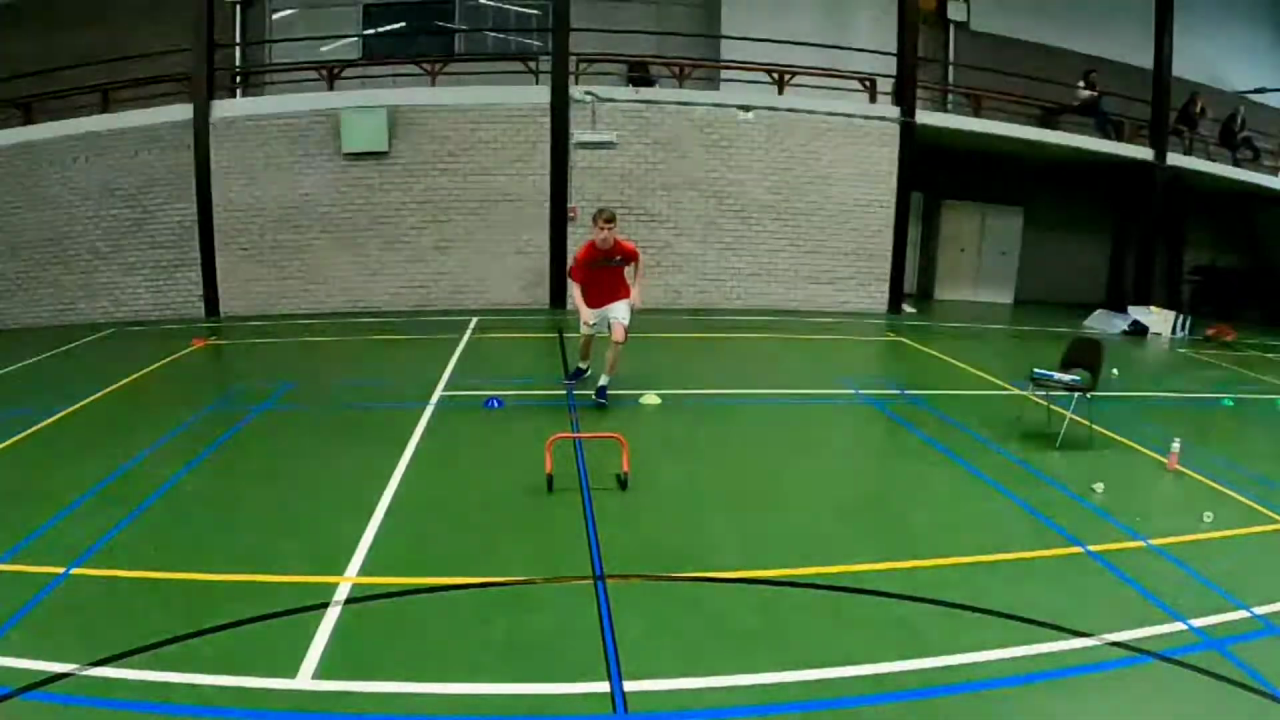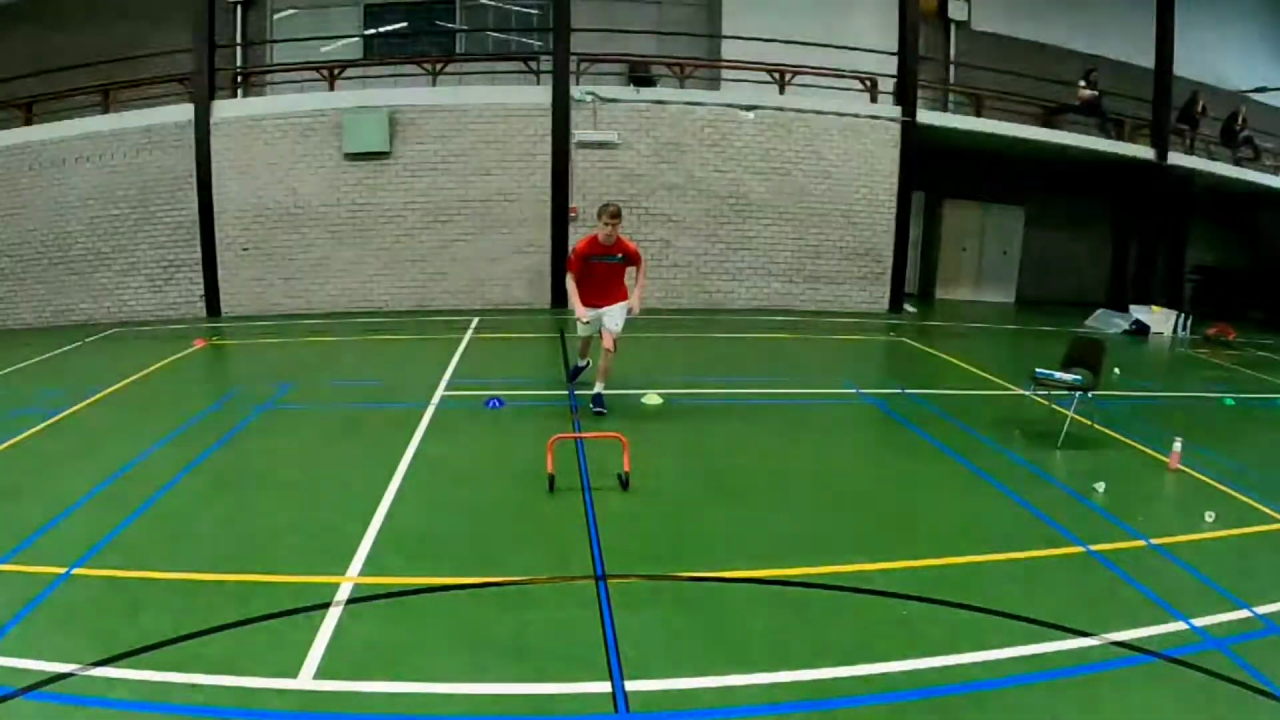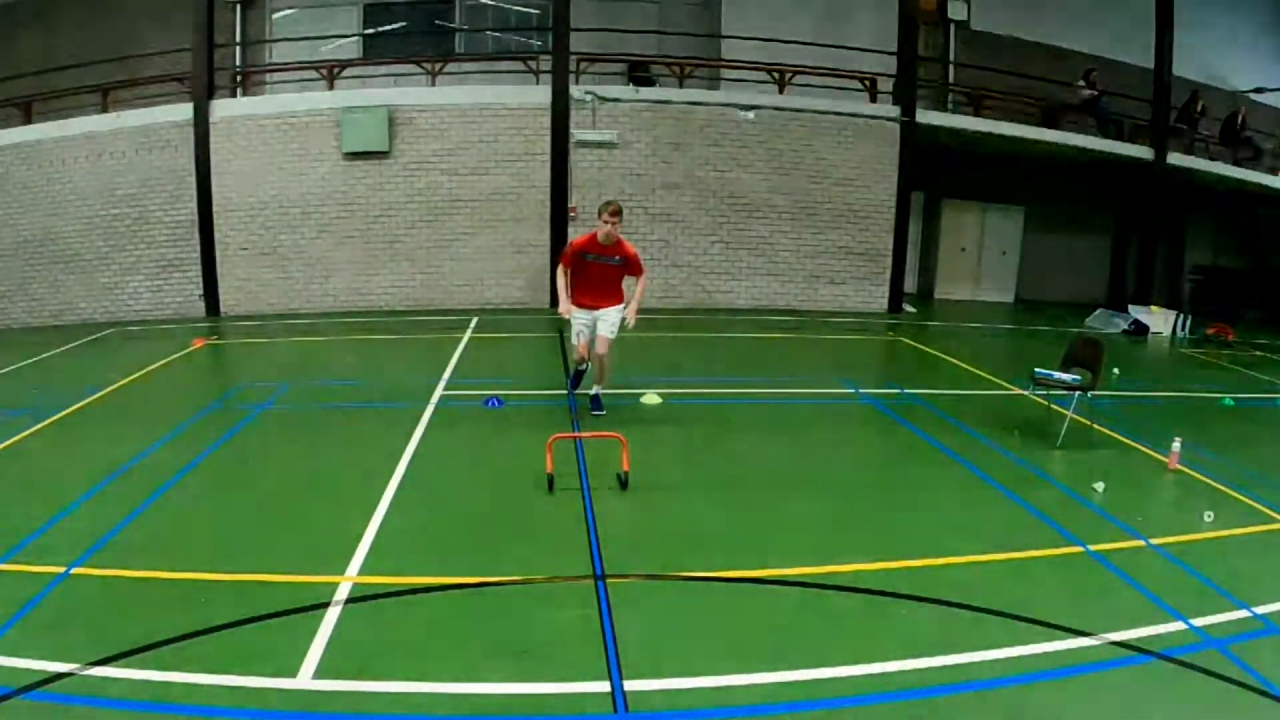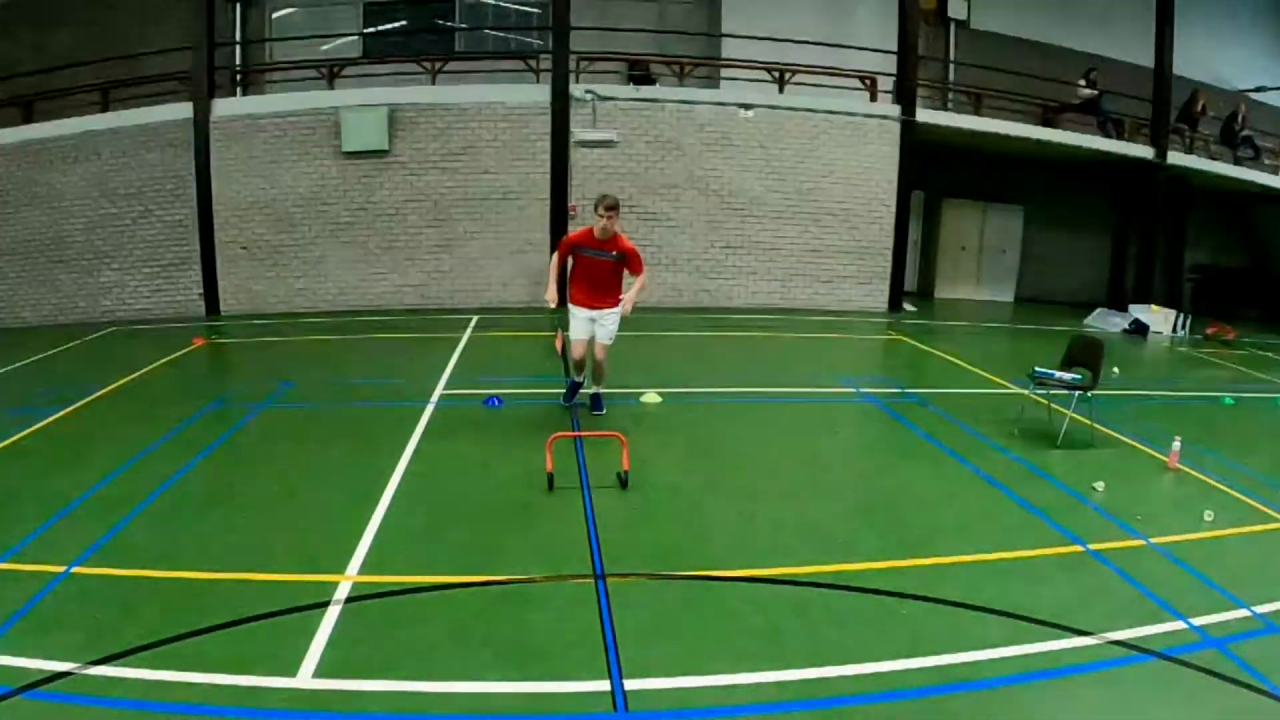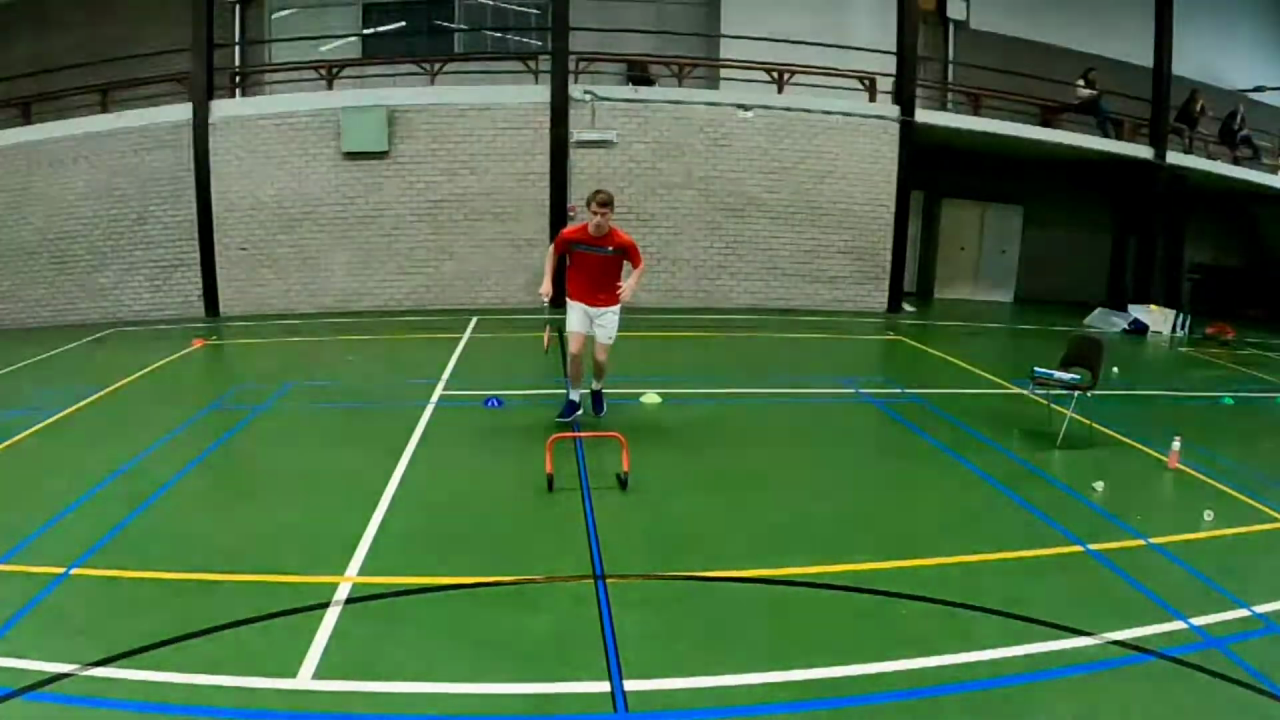
dt=1s
person 1, frame 1
left shoulder: (626, 249)
right shoulder: (583, 255)
left elbow: (638, 262)
right elbow: (576, 286)
left wrist: (636, 290)
right wrist: (583, 311)
left hip: (619, 300)
right hip: (592, 303)
left knee: (618, 339)
right knee: (586, 339)
left ankle: (603, 385)
right ankle: (583, 367)
person 1, frame 2
left shoulder: (628, 249)
right shoulder: (582, 248)
left elbow: (641, 266)
right elbow: (570, 278)
left wrist: (636, 294)
right wrist: (577, 306)
left hip: (615, 304)
right hip: (588, 305)
left knee: (608, 347)
right knee: (585, 341)
left ankle: (598, 393)
right ankle: (582, 363)
person 1, frame 3
left shoulder: (627, 252)
right shoulder: (579, 245)
left elbow: (642, 276)
right elbow: (562, 269)
left wrist: (634, 305)
right wrist: (563, 300)
left hip: (611, 308)
right hip: (581, 308)
left knee: (601, 353)
right knee: (580, 356)
left ankle: (596, 393)
right ankle: (581, 367)
person 1, frame 4
left shoulder: (626, 248)
right shoulder: (576, 239)
left elbow: (641, 274)
right elbow: (557, 257)
left wrist: (632, 294)
right wrist: (552, 287)
left hip: (609, 309)
right hip: (579, 306)
left knee: (599, 356)
right knee: (577, 355)
left ankle: (596, 393)
right ankle: (577, 380)
person 1, frame 5
left shoulder: (623, 242)
right shoulder: (569, 235)
left elbow: (639, 265)
right elbow: (553, 251)
left wrist: (631, 283)
right wrist: (547, 280)
left hip: (608, 306)
right hip: (577, 302)
left knee: (600, 358)
right knee: (574, 352)
left ankle: (597, 390)
right ankle: (574, 400)
